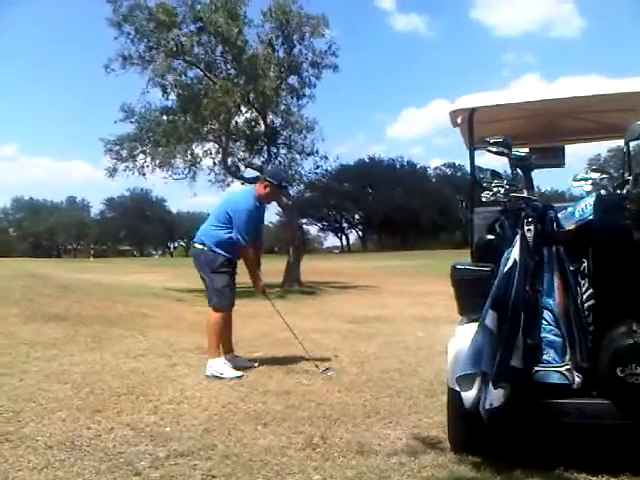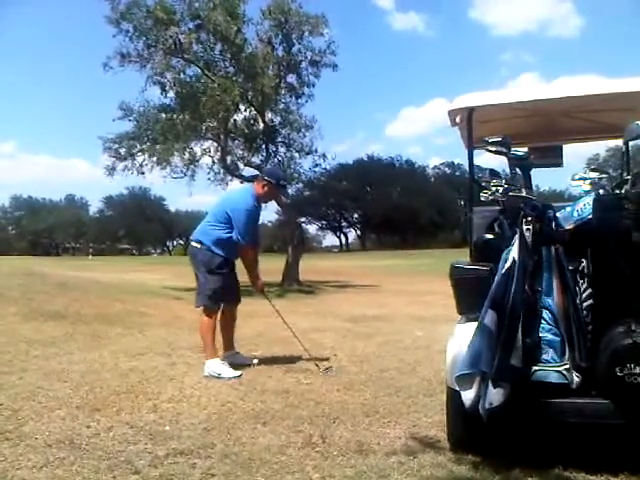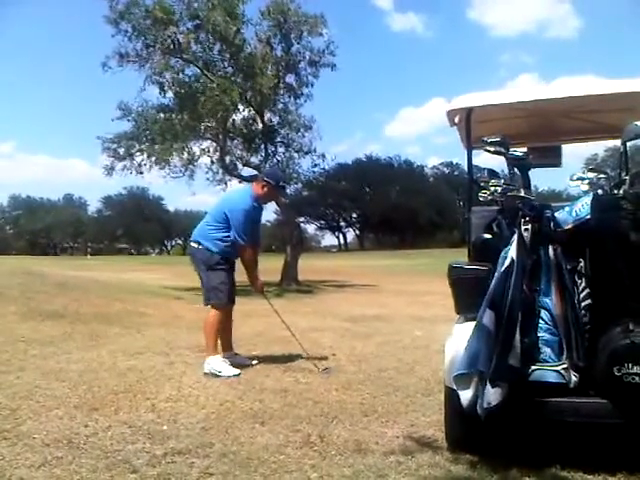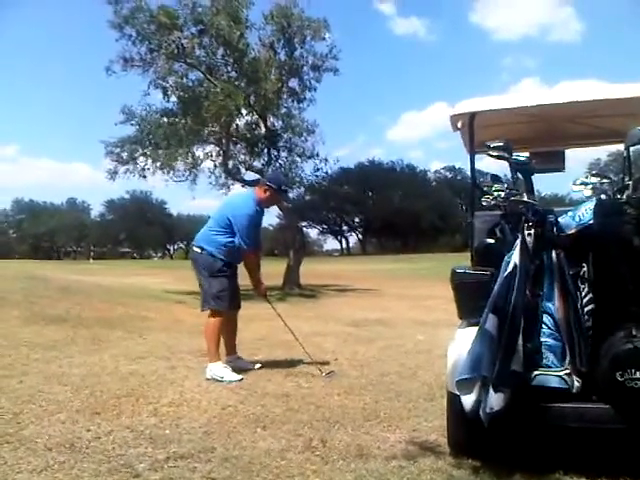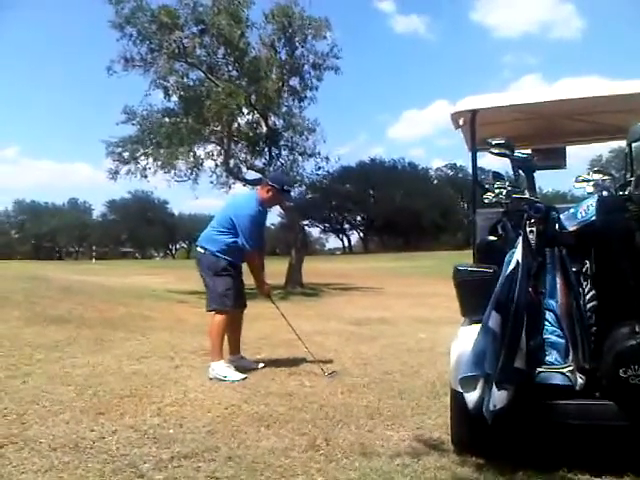
dt=0.3s
person 1, frame 1
left shoulder: (257, 203)
right shoulder: (245, 203)
left elbow: (256, 241)
right elbow: (245, 246)
left wrist: (257, 273)
right wrist: (256, 278)
left hip: (223, 254)
right hip: (210, 252)
left knee: (226, 307)
right knee: (220, 306)
left ankle: (229, 356)
right ankle: (214, 362)
person 1, frame 2
left shoulder: (253, 201)
right shoulder: (244, 202)
left elbow: (252, 241)
right elbow: (244, 246)
left wrist: (255, 273)
right wrist: (255, 277)
left hip: (220, 253)
right hip: (207, 251)
left knee: (231, 303)
right knee: (212, 306)
left ankle: (229, 353)
right ankle: (212, 362)
person 1, frame 3
left shoulder: (254, 203)
right shoulder: (243, 203)
left elbow: (253, 242)
right elbow: (243, 246)
left wrist: (255, 273)
right wrist: (254, 278)
left hip: (221, 253)
right hip: (207, 250)
left knee: (226, 304)
right knee: (218, 303)
left ankle: (228, 354)
right ankle: (212, 359)
person 1, frame 4
left shoulder: (255, 205)
right shoulder: (245, 208)
left elbow: (255, 247)
right elbow: (247, 251)
left wrist: (257, 278)
right wrist: (257, 282)
left hip: (222, 258)
right hip: (209, 255)
left knee: (231, 309)
right knee: (218, 309)
left ankle: (231, 358)
right ankle: (214, 365)
person 1, frame 5
left shoulder: (259, 206)
right shoulder: (248, 208)
left elbow: (259, 246)
right elbow: (250, 251)
left wrist: (262, 277)
right wrist: (260, 282)
left hip: (228, 258)
right hip: (214, 256)
left knee: (237, 308)
right knee: (223, 308)
left ankle: (235, 357)
right ankle: (217, 364)
